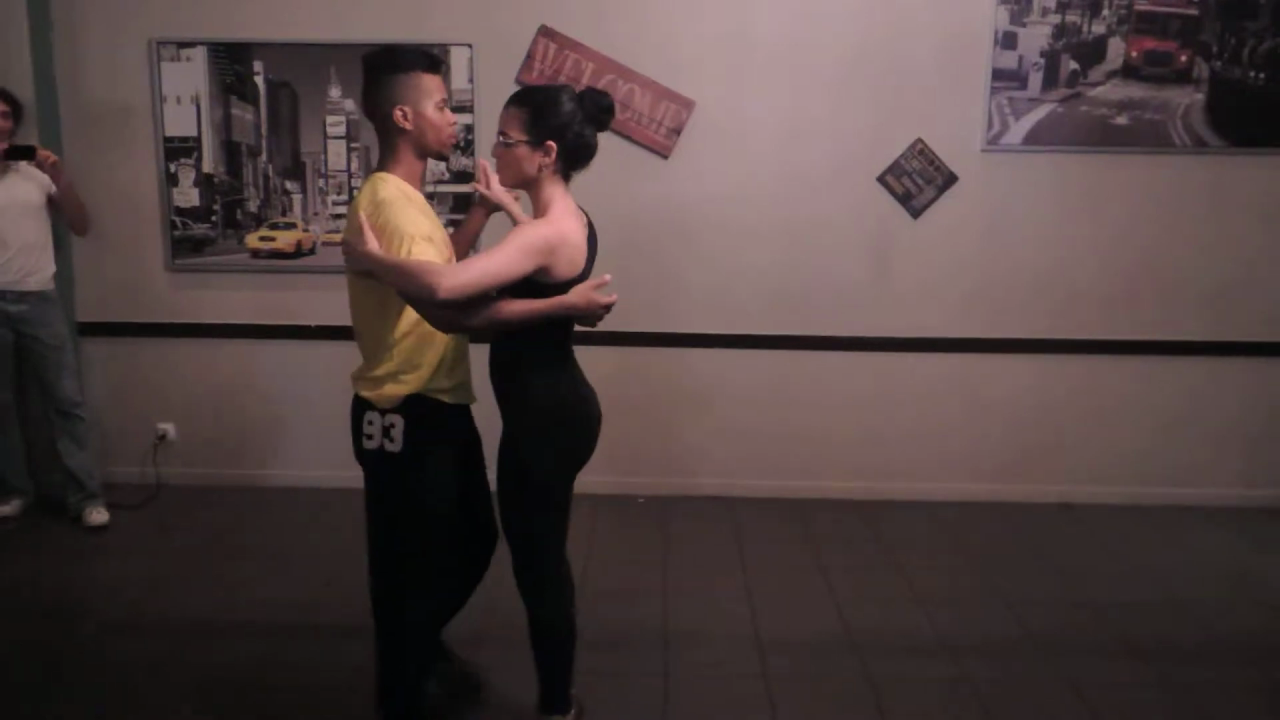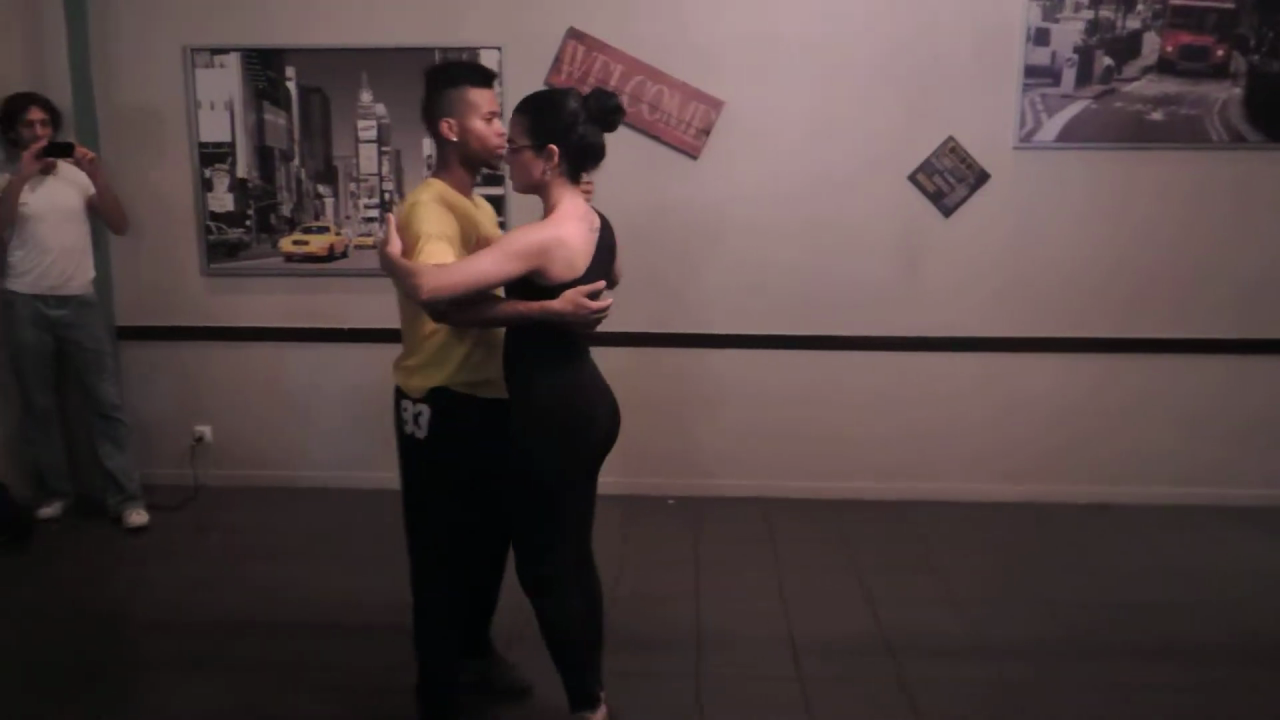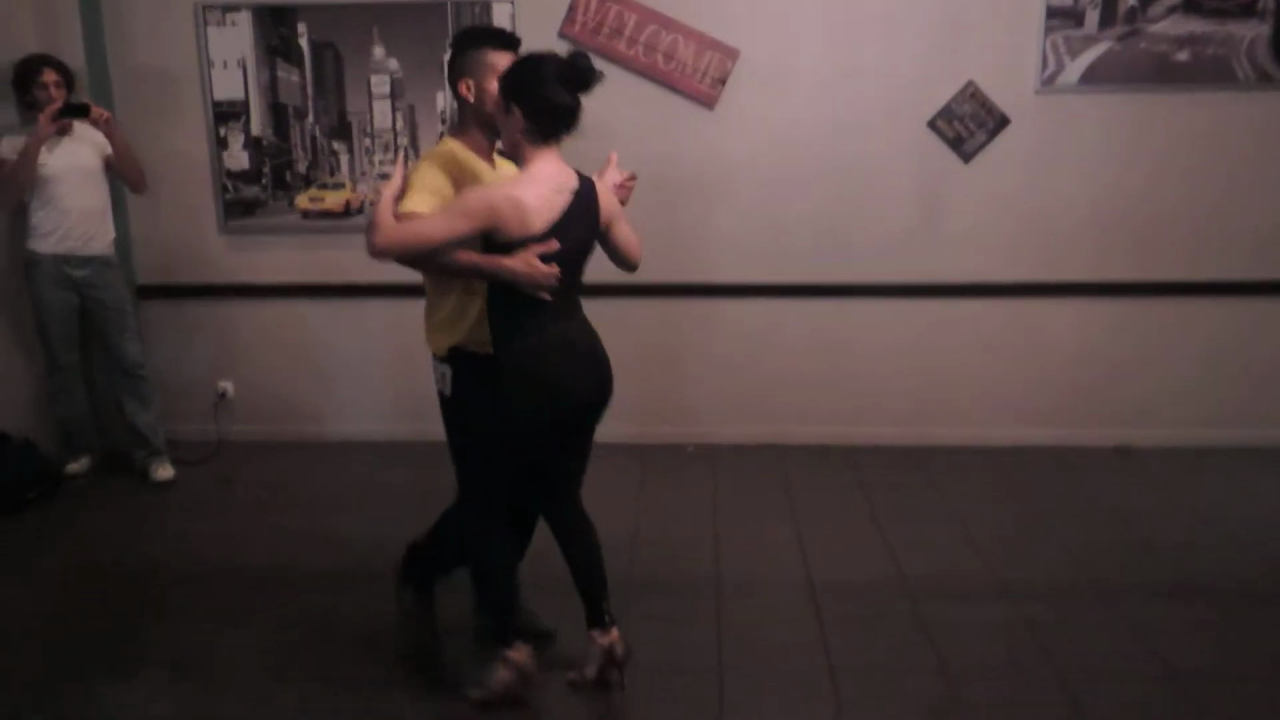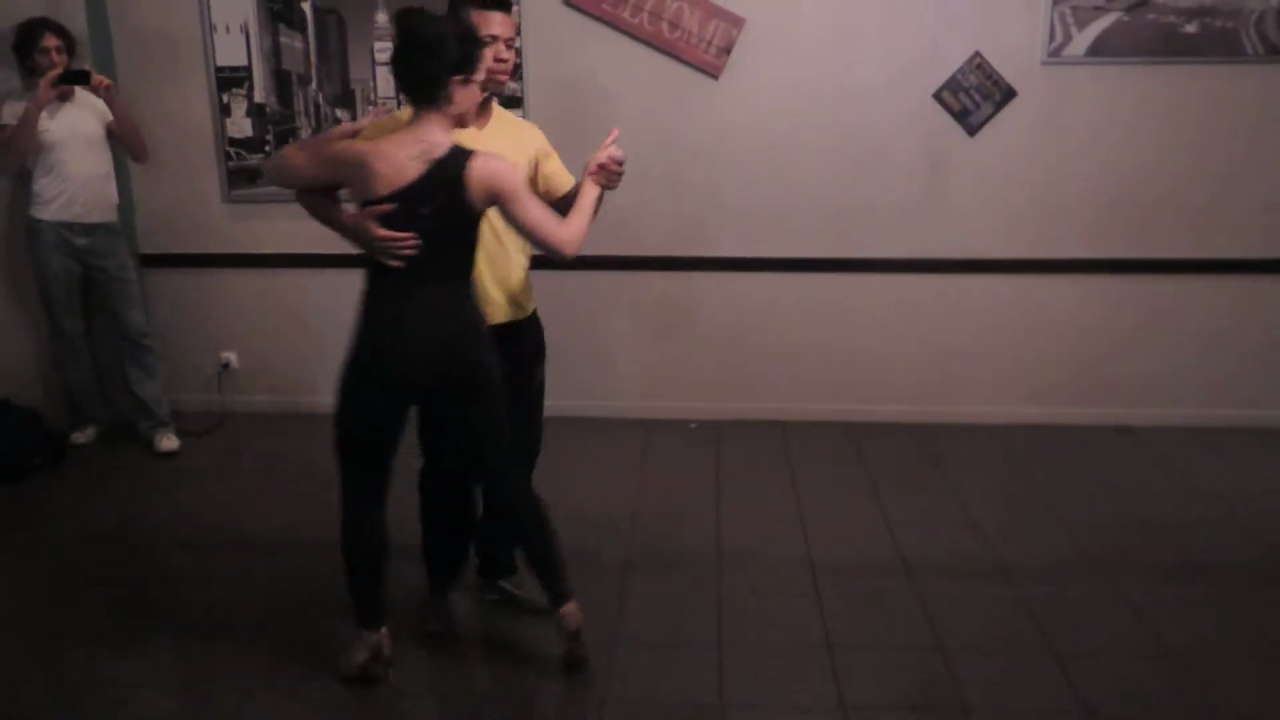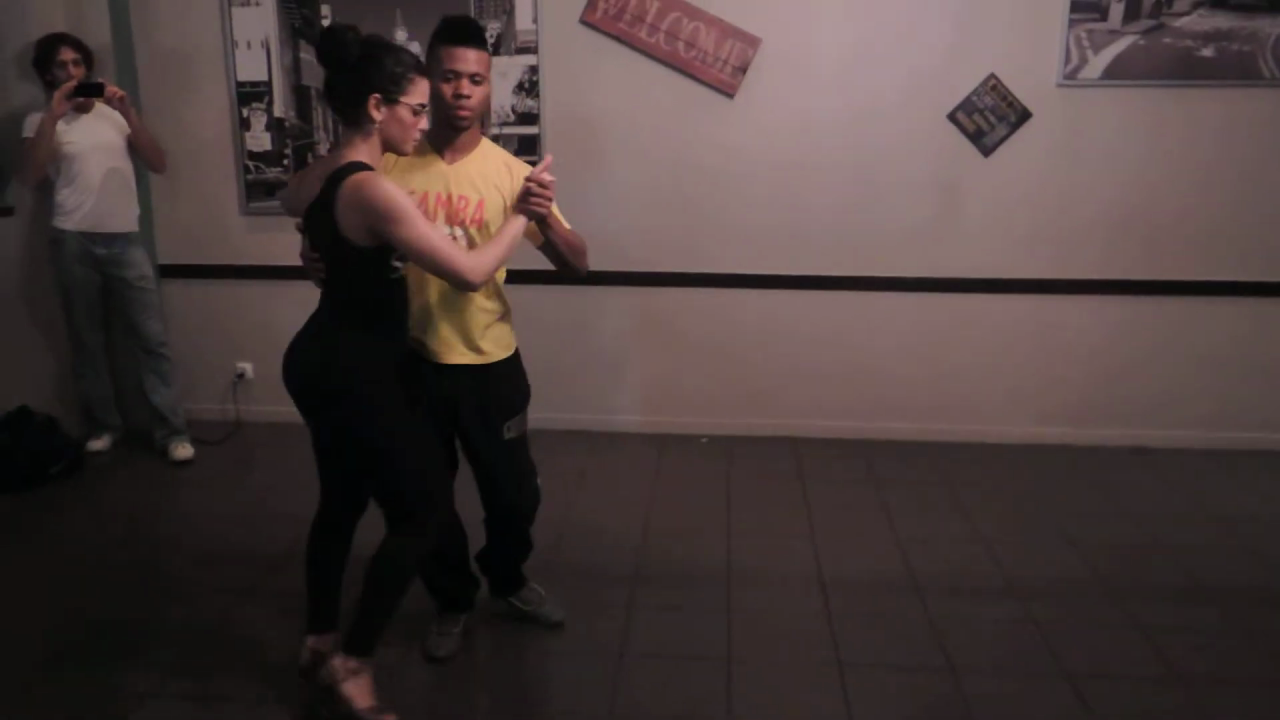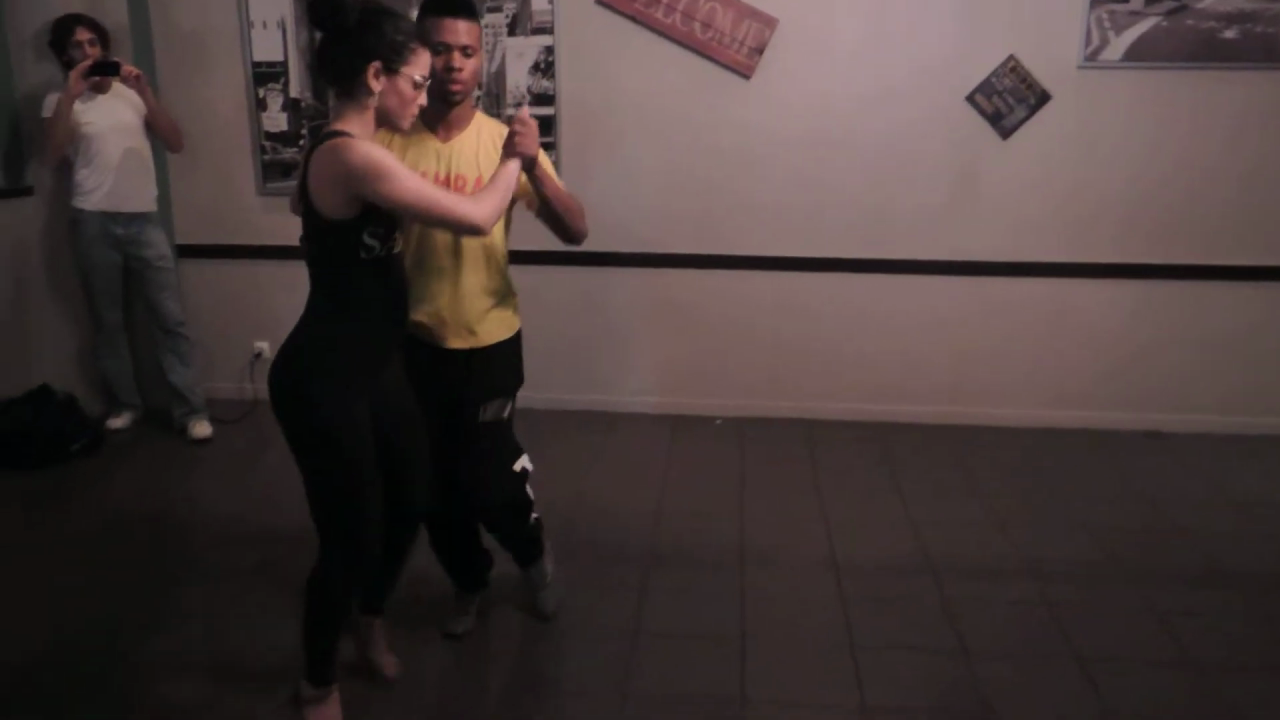
dt=0.4s
person 1, frame 1
left shoulder: (548, 234)
right shoulder: (568, 219)
left elbow: (443, 286)
left wrist: (371, 258)
right wrist: (505, 205)
left hip: (545, 420)
right hip: (557, 410)
left knee: (538, 571)
right knee: (545, 563)
person 1, frame 2
left shoulder: (541, 240)
right shoulder: (596, 224)
left elbow: (429, 288)
left wrist: (391, 255)
left hip: (555, 418)
right hip: (589, 406)
left knee: (543, 570)
right knee: (571, 557)
person 1, frame 3
left shoulder: (499, 199)
right shoulder: (595, 194)
left elbow: (384, 242)
right elbow: (631, 257)
left wrist: (390, 189)
left hip: (536, 376)
right hip: (587, 364)
left knee: (486, 515)
right knee: (562, 502)
left ankle: (513, 649)
right ankle: (604, 635)
person 1, frame 4
left shoulder: (360, 156)
right shoulder: (484, 170)
left elbow: (278, 169)
right elbow: (565, 243)
right wrist: (593, 185)
left hip: (384, 345)
right hip: (460, 343)
left knee: (363, 493)
right knee: (502, 480)
left ankle: (371, 636)
right ankle: (565, 608)
person 1, frame 5
left shoulder: (324, 175)
right shoulder: (374, 192)
left elbow: (294, 202)
right elbow: (470, 272)
right wrist: (522, 215)
left hip: (319, 363)
right hip: (356, 375)
left knee: (340, 502)
right knee: (419, 514)
left ankle: (322, 638)
right ankle: (351, 662)
person 1, frame 6
left shoulder: (336, 153)
right shoulder: (352, 156)
right elbow: (475, 217)
right wrist: (514, 158)
left hip: (376, 365)
right hip: (324, 377)
left knee: (405, 506)
right knee: (352, 539)
left ankle: (365, 614)
person 2, frame 1
left shoulder: (404, 199)
right shoulder: (390, 205)
right elbow: (448, 309)
left wrist: (484, 208)
right wrist: (564, 306)
left hip: (441, 408)
right hip: (405, 419)
left knee: (474, 542)
right knee: (412, 569)
left ankle: (426, 652)
person 2, frame 2
left shoulder: (476, 205)
right shoulder: (430, 208)
right elbow: (444, 301)
right wrist: (550, 309)
left hip: (486, 399)
right hip: (440, 406)
left knee: (492, 538)
right knee: (446, 557)
left ankle: (473, 650)
person 2, frame 3
left shoulder: (506, 168)
right shoulder: (441, 168)
left elbow: (531, 236)
right elbow: (408, 243)
right wrist: (499, 267)
right hip: (473, 362)
right knee: (491, 495)
right ankle: (418, 572)
person 2, frame 4
left shoulder: (523, 135)
right shoulder: (408, 127)
left elbow: (572, 210)
right elbow: (314, 183)
left wrist: (599, 181)
right wrist: (357, 228)
left hip: (516, 325)
left knee: (520, 456)
left ankle: (498, 569)
person 2, frame 5
left shoulder: (509, 175)
right shoulder: (389, 165)
left elbow: (576, 264)
left wrist: (544, 220)
right wrist: (318, 258)
left hip: (489, 365)
right hip: (410, 363)
left knee: (515, 494)
left ankle: (508, 579)
right ankle: (453, 602)
person 2, frame 6
left shoulder: (506, 142)
right shoulder: (387, 140)
left elbow: (574, 230)
left wrist: (534, 162)
left hip: (487, 343)
right hip: (413, 341)
left knee: (492, 478)
right knee: (436, 481)
left ankle: (531, 553)
right ankle: (468, 581)
person 3, frame 1
left shoulder: (38, 170)
left elbow: (81, 225)
left wrist: (59, 176)
left hip: (39, 298)
left knee: (67, 398)
left ankle: (86, 495)
person 3, frame 2
left shoulder: (76, 174)
left elbow: (119, 225)
left wrist: (96, 173)
left hip: (79, 301)
left knee: (107, 401)
right knee: (39, 406)
left ankle: (126, 496)
right ankle: (54, 492)
person 3, frame 3
left shoulder: (93, 135)
left elbow: (138, 184)
left wrist: (113, 133)
right wrist: (37, 140)
left hip: (100, 261)
right hip: (49, 266)
left knee: (129, 359)
right knee: (63, 364)
left ankle: (151, 452)
right ankle: (80, 449)
person 3, frame 4
left shoulder: (94, 101)
left elbow: (140, 154)
left wrist: (113, 100)
right wrist: (36, 105)
left hip: (104, 229)
right hip: (52, 233)
left knee: (134, 329)
right knee: (68, 333)
left ankle: (156, 422)
right ankle: (86, 418)
person 3, frame 5
left shoulder: (114, 113)
right shoulder: (41, 122)
left elbow: (158, 164)
right elbow: (31, 177)
left wrist: (128, 112)
right wrist: (53, 116)
left hip: (125, 239)
right hip: (74, 242)
left knee: (152, 337)
right knee: (87, 341)
left ankle: (172, 431)
right ankle: (104, 425)
person 3, frame 6
left shoulder: (131, 92)
right shoulder: (59, 102)
left elbow: (175, 143)
right elbow: (51, 157)
left wrist: (145, 92)
right wrist: (70, 96)
left hip: (144, 219)
right hip: (93, 222)
left knee: (170, 316)
right knee: (107, 320)
left ankle: (190, 410)
right ankle: (124, 404)
